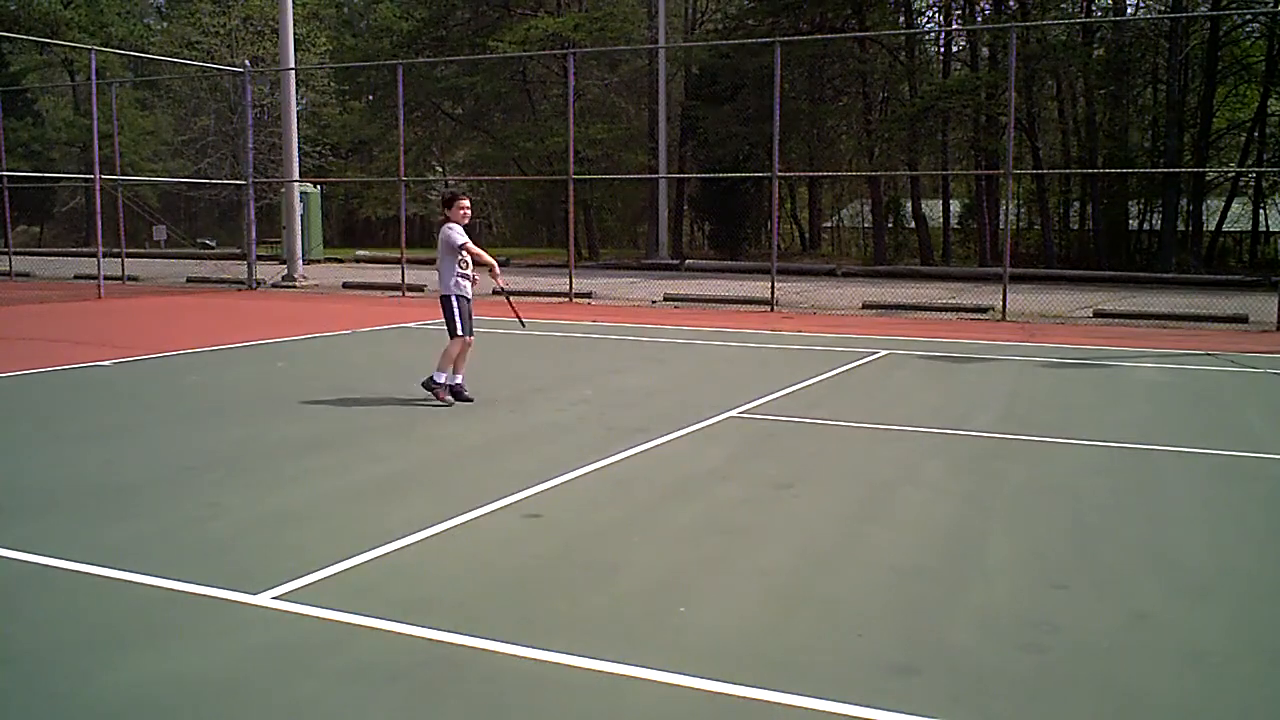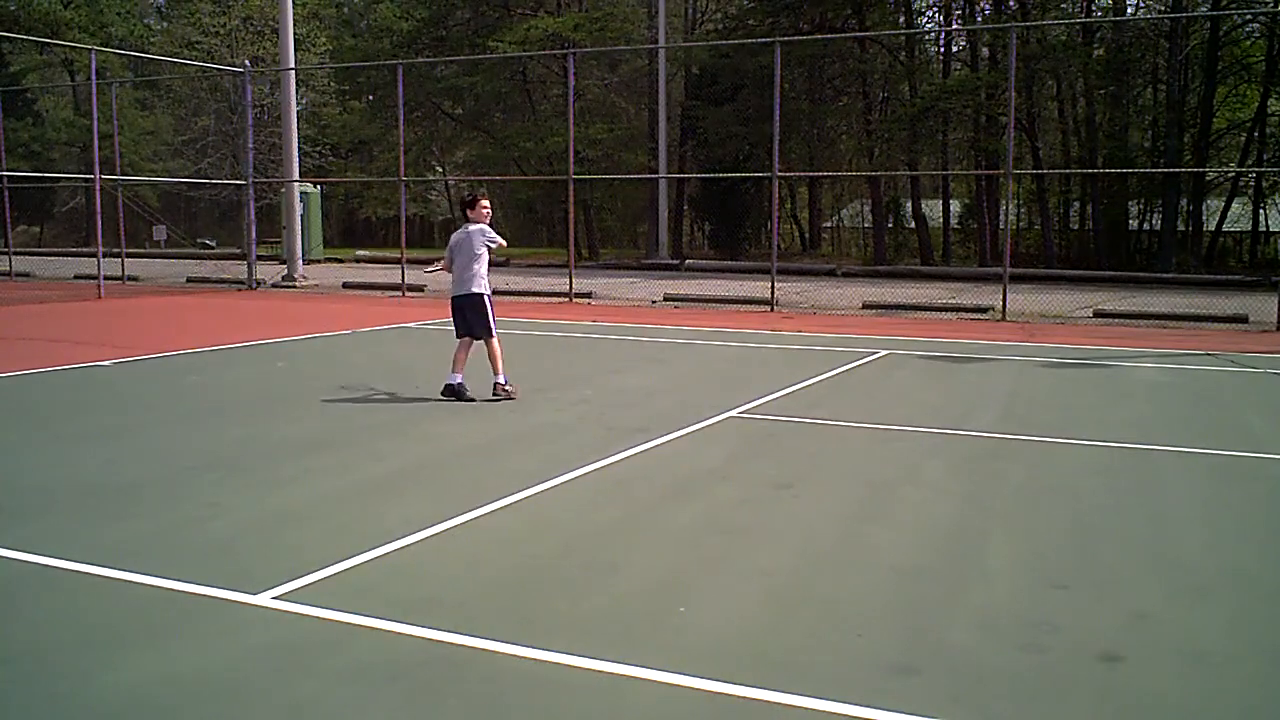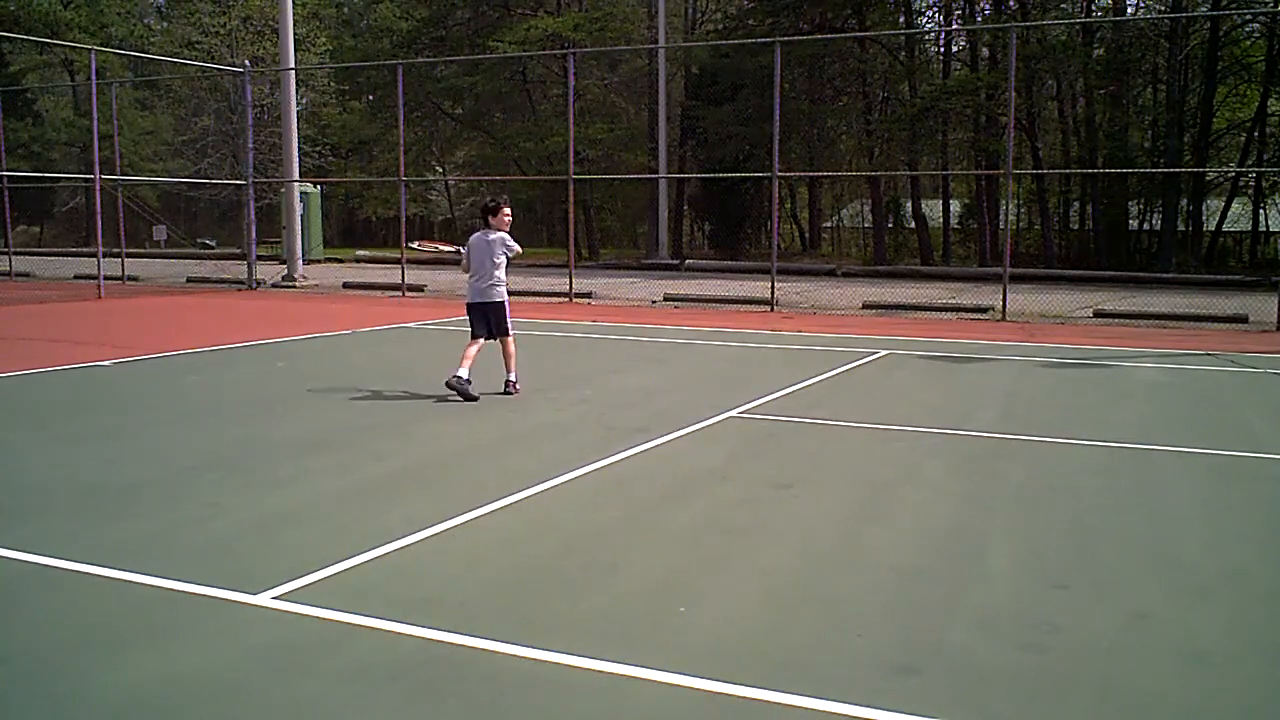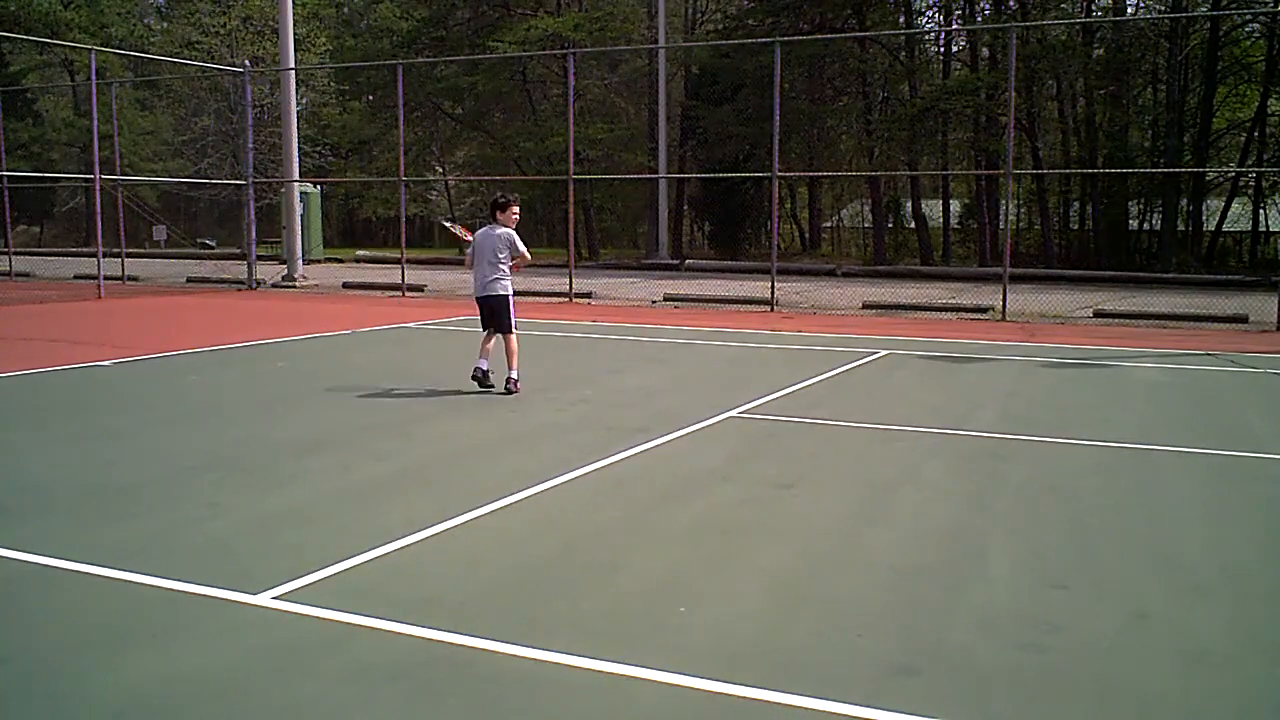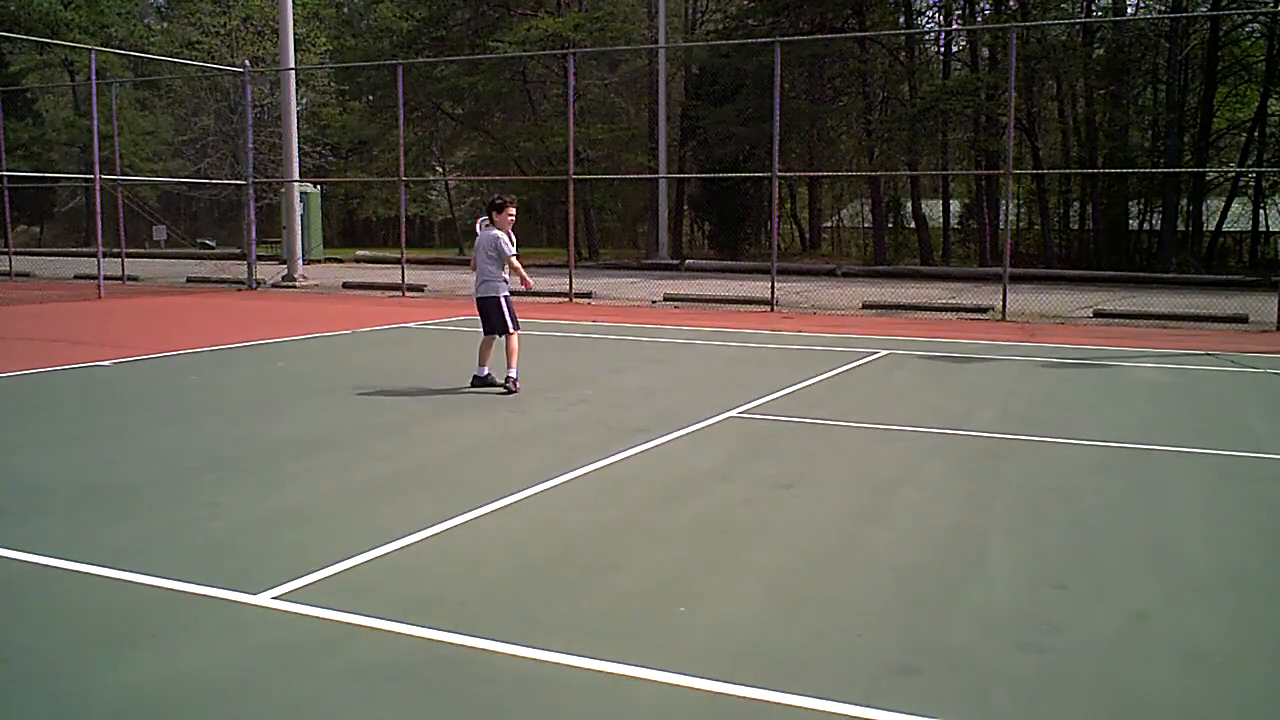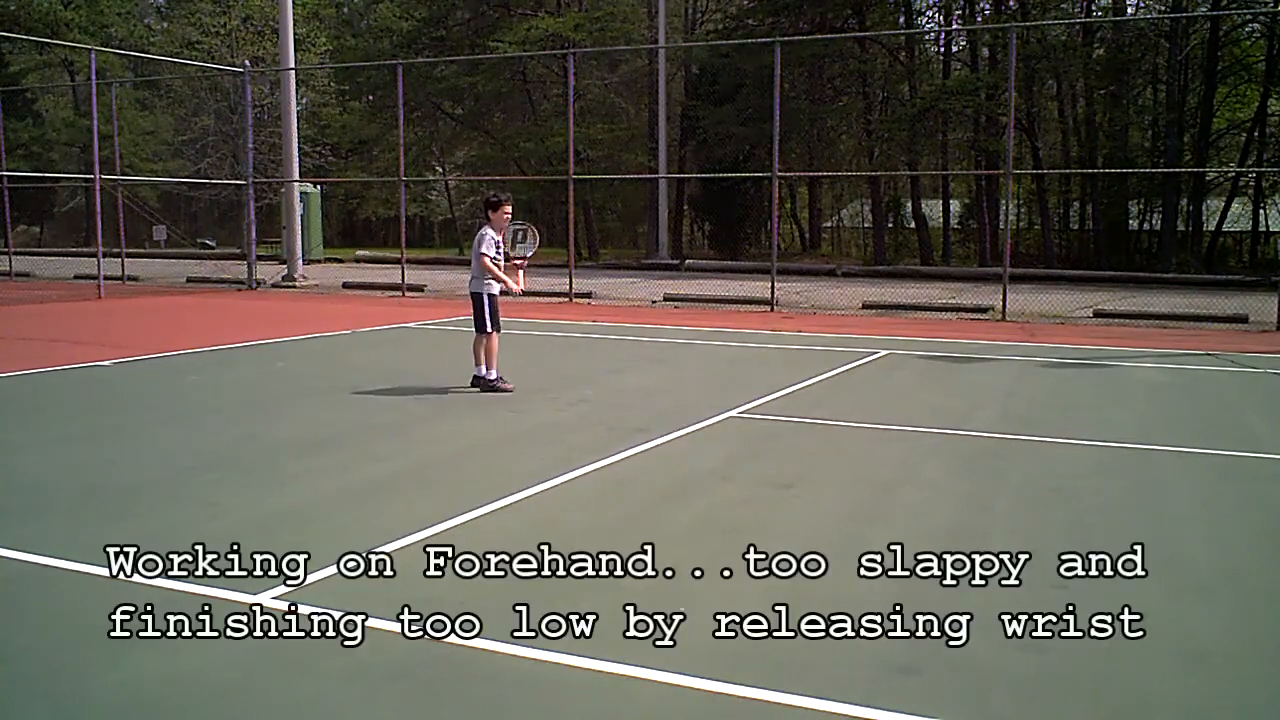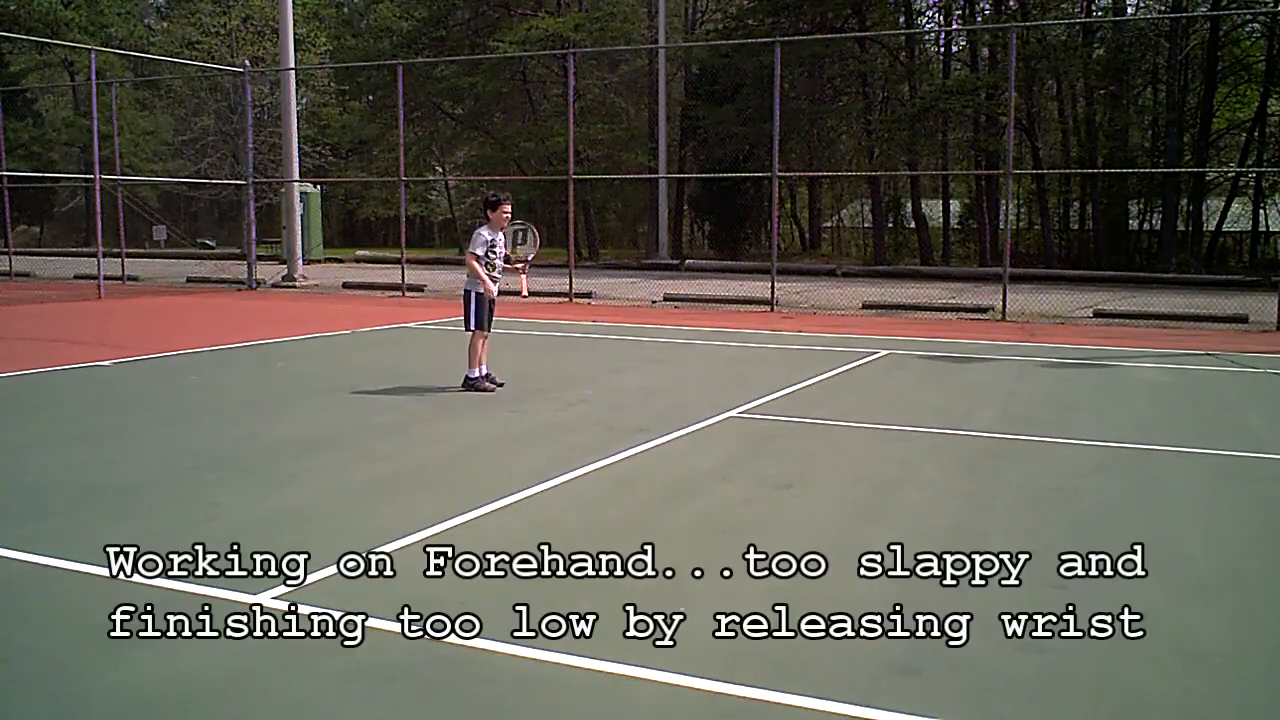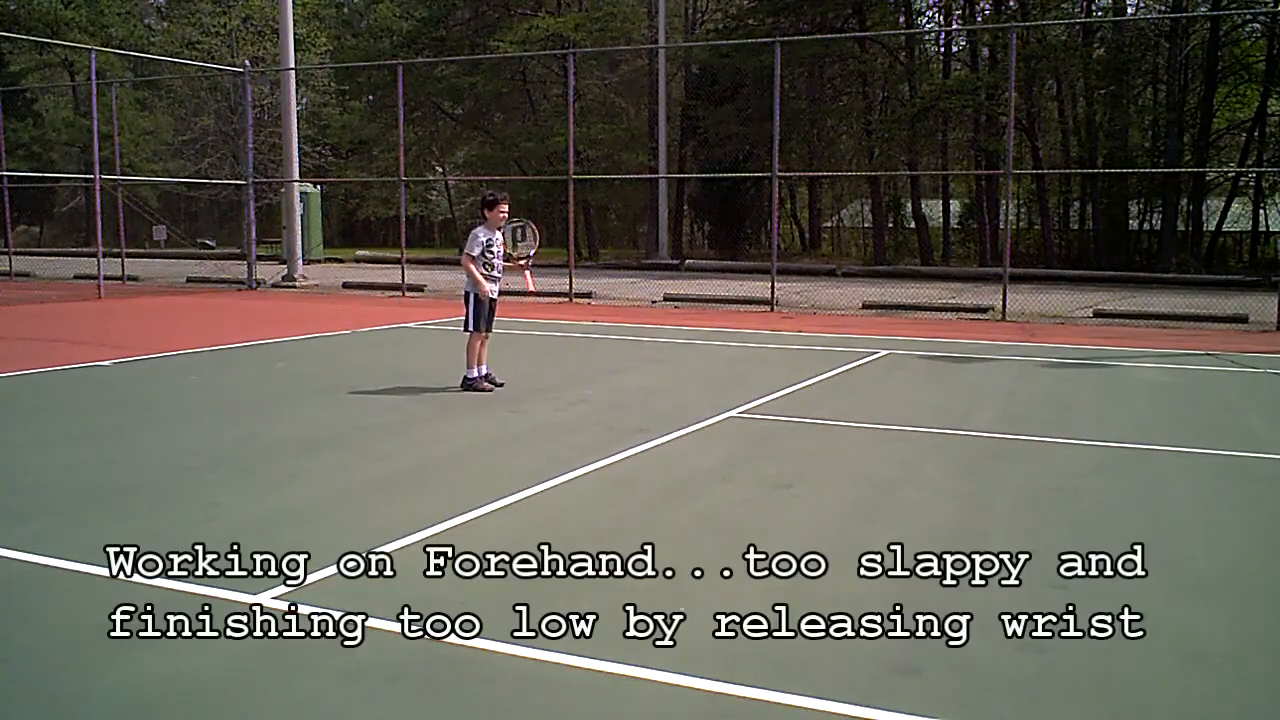
dt=0.2s
person 1, frame 1
left shoulder: (451, 232)
right shoulder: (451, 229)
left elbow: (440, 265)
right elbow: (473, 250)
left wrist: (467, 275)
right wrist: (494, 265)
left hip: (460, 291)
right hip: (453, 292)
left knee: (466, 340)
right knee: (461, 338)
left ankle: (455, 384)
right ankle: (437, 381)
person 1, frame 2
left shoulder: (456, 236)
right shoulder: (482, 230)
left elbow: (446, 266)
right elbow: (502, 243)
right wrist: (491, 246)
left hip: (458, 293)
right hip: (477, 291)
left knee: (466, 339)
right knee: (490, 337)
left ankle: (454, 383)
right ankle: (500, 384)
person 1, frame 3
left shoulder: (473, 239)
right shoulder: (503, 238)
left elbow: (466, 267)
right elbow: (518, 251)
left hip: (474, 297)
right hip: (496, 296)
left knee: (477, 340)
right knee: (506, 337)
left ankle: (460, 377)
right ankle: (511, 381)
person 1, frame 4
left shoulder: (478, 235)
right shoulder: (508, 234)
left elbow: (468, 263)
right elbow: (526, 257)
right wrist: (515, 264)
left hip: (481, 291)
right hip: (501, 290)
left knee: (492, 331)
right knee: (509, 334)
left ankle: (481, 369)
right ankle: (512, 379)
person 1, frame 5
left shoulder: (481, 236)
right shoulder: (500, 236)
left elbow: (474, 265)
right elbow: (513, 262)
right wrist: (525, 278)
left hip: (481, 293)
right hip: (496, 292)
left knee: (490, 334)
right knee: (511, 333)
left ankle: (481, 374)
right ankle: (511, 377)
person 1, frame 6
left shoulder: (495, 234)
right shoulder: (488, 235)
right elbow: (484, 262)
left wrist: (509, 265)
right wrist: (507, 280)
left hip: (482, 290)
right hip: (484, 289)
left knee: (483, 333)
right knee: (492, 332)
left ankle: (480, 374)
right ankle: (491, 378)
person 1, frame 7
left shoulder: (500, 236)
right shoulder: (482, 234)
right elbow: (470, 260)
left wrist: (512, 267)
right wrist: (486, 281)
left hip: (488, 291)
right hip: (477, 289)
left knee: (483, 333)
right knee: (479, 332)
left ankle: (482, 374)
right ankle: (472, 377)
person 1, frame 8
left shoulder: (498, 235)
right shoulder: (478, 234)
right elbow: (466, 261)
right wrist: (480, 282)
left hip: (491, 292)
right hip: (478, 291)
left knee: (485, 334)
right knee: (477, 333)
left ankle: (483, 373)
right ankle: (470, 377)
